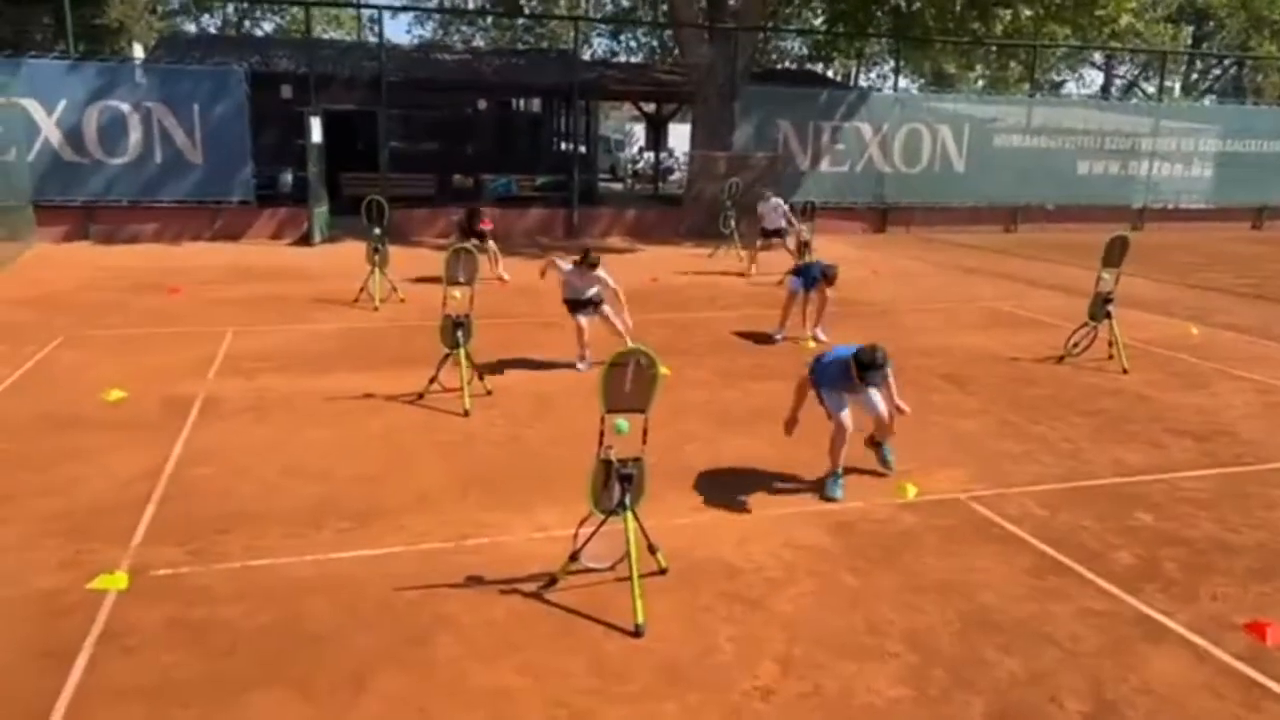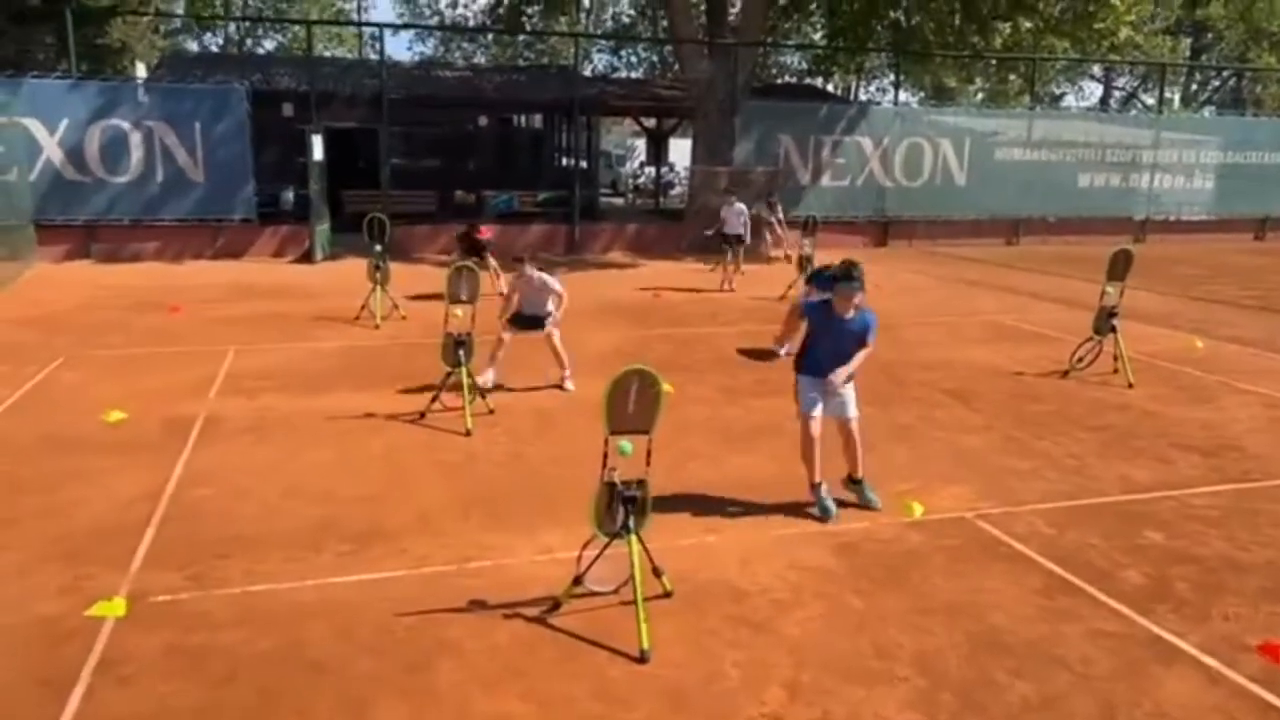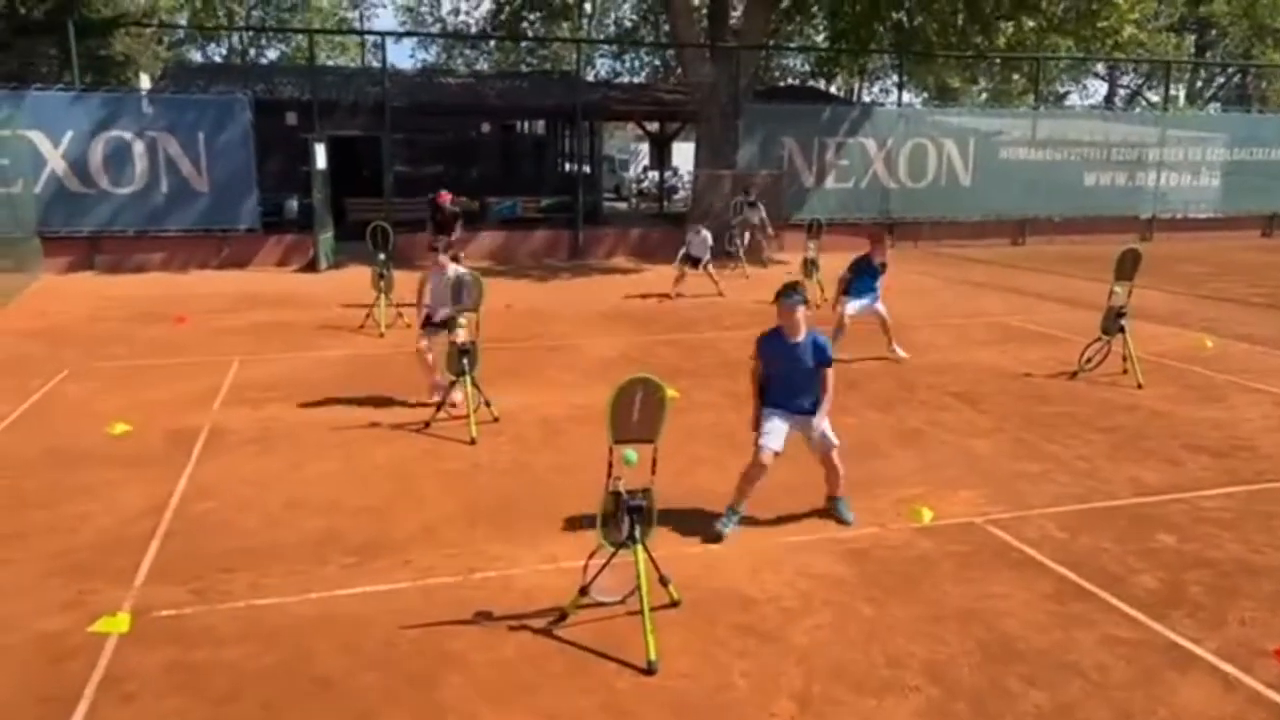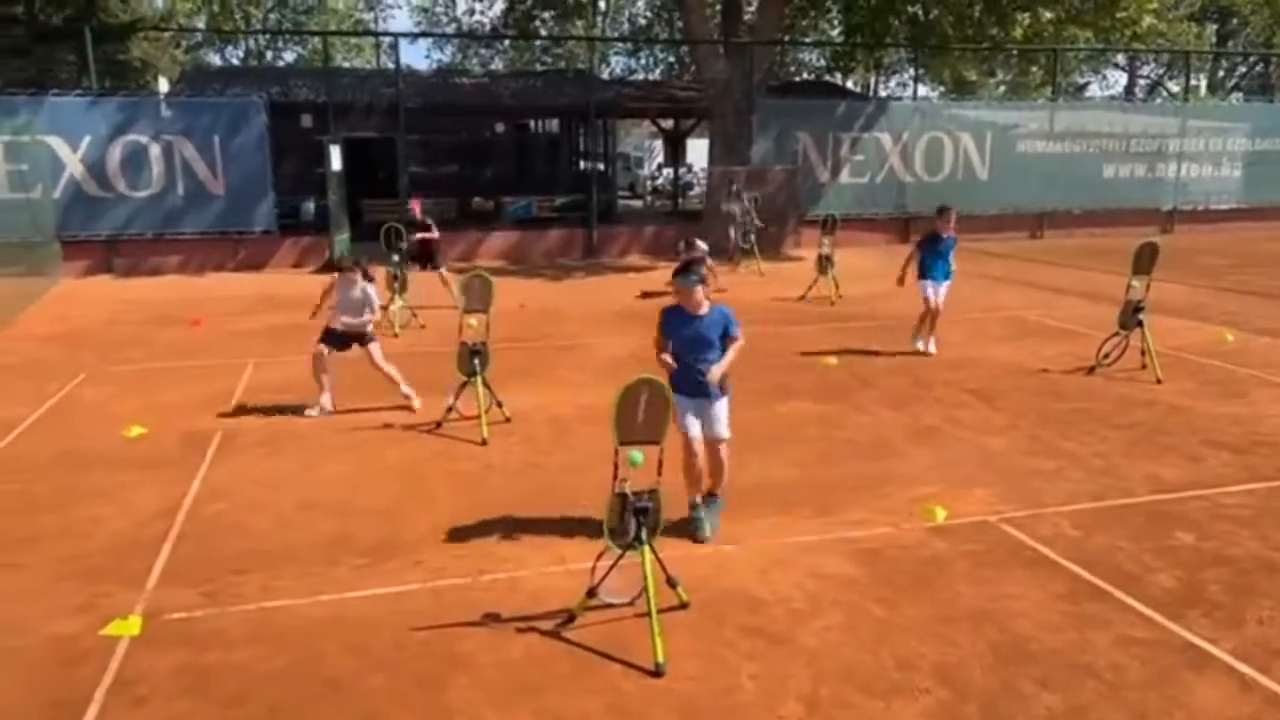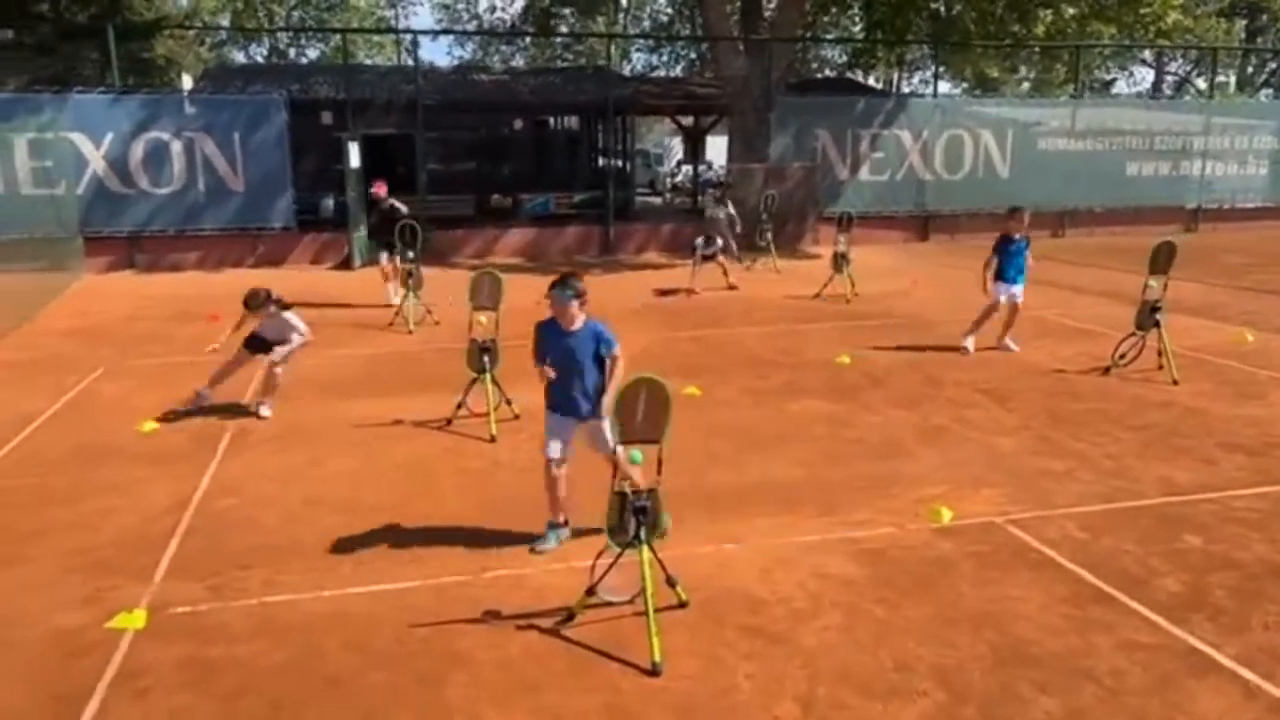
dt=0.3s
person 1, frame 1
left shoulder: (877, 369)
right shoulder: (829, 369)
right elbow: (804, 383)
left wrist: (895, 400)
right wrist: (793, 414)
right hip: (830, 385)
left knee: (886, 420)
right knee: (844, 425)
left ankle: (877, 441)
right ankle: (834, 475)
person 1, frame 2
left shoulder: (866, 319)
right shoulder: (816, 308)
left elbow: (866, 348)
right elbow: (795, 310)
left wrist: (846, 371)
right wrist: (784, 337)
left hip: (842, 379)
right hip: (810, 377)
left knee: (850, 432)
right knee: (811, 431)
left ankle: (857, 481)
right ankle: (818, 490)
person 1, frame 3
left shoulder: (818, 343)
right shoulder: (767, 341)
left elbow: (828, 379)
right elbow: (758, 372)
left wrist: (822, 416)
right wrist: (757, 409)
left hip: (812, 411)
right hip: (776, 410)
left knee: (832, 460)
right knee: (761, 461)
left ankle: (836, 499)
right ankle: (733, 512)
person 1, frame 4
left shoulder: (723, 315)
right shoulder: (669, 315)
left elbow: (738, 341)
right elbow: (661, 339)
left wrist: (722, 366)
right wrist: (662, 355)
left hip: (714, 394)
right hip: (683, 393)
left knee: (719, 448)
right knee: (693, 449)
left ankle: (713, 495)
right ankle: (696, 506)
person 1, frame 5
left shoulder: (597, 331)
right shoulder: (545, 330)
left elbow: (617, 359)
right elbow: (539, 358)
left wrist: (608, 396)
right wrist: (542, 371)
left hip: (596, 410)
right hip: (559, 412)
left knee: (618, 462)
right knee: (553, 470)
right ankle: (558, 525)
